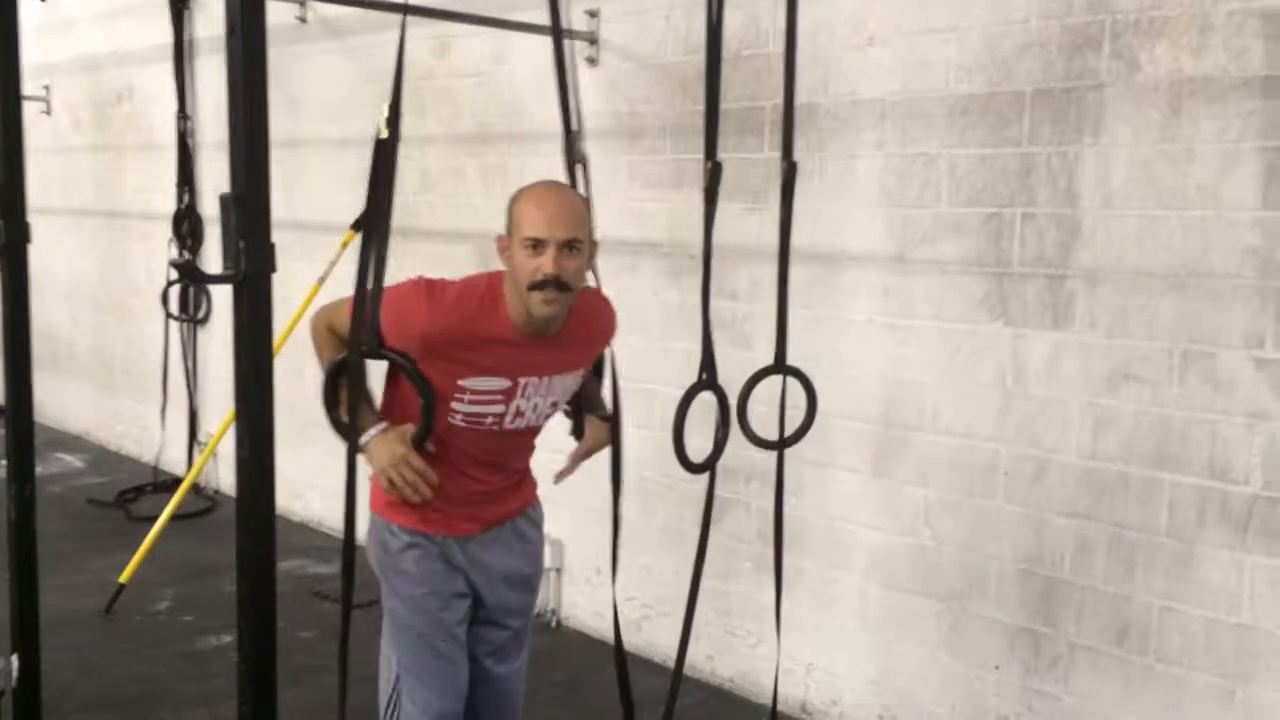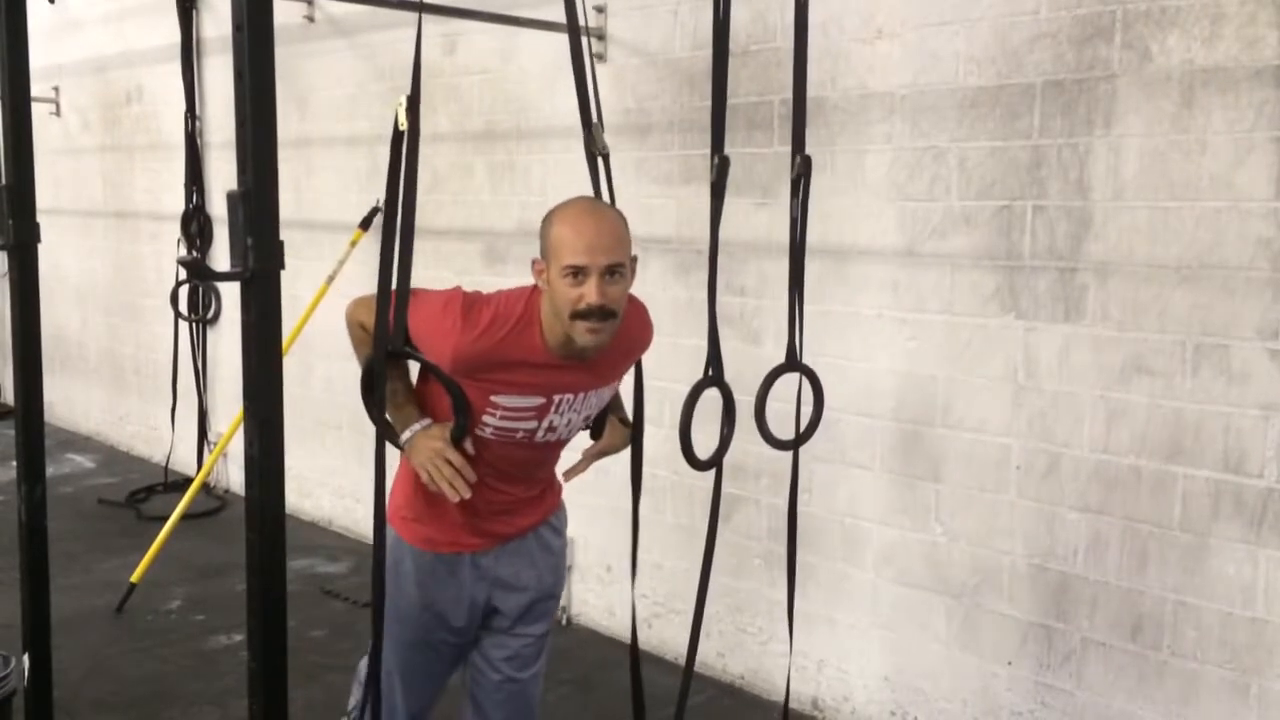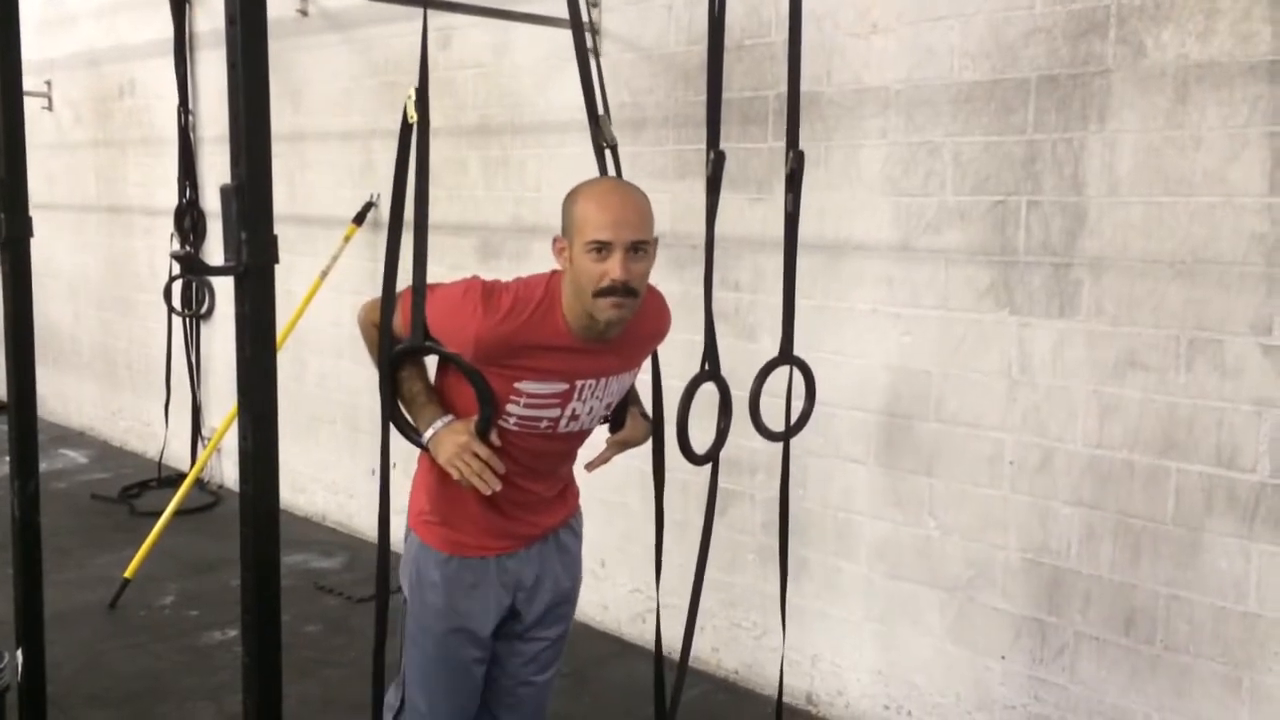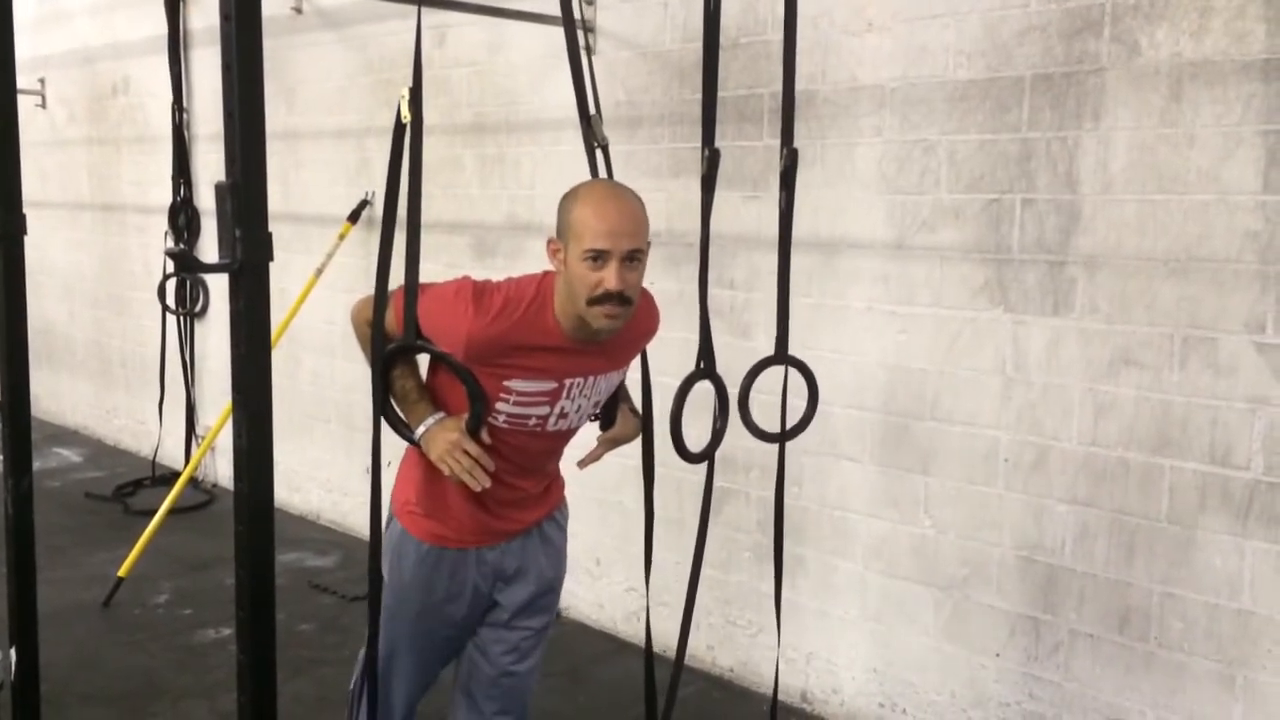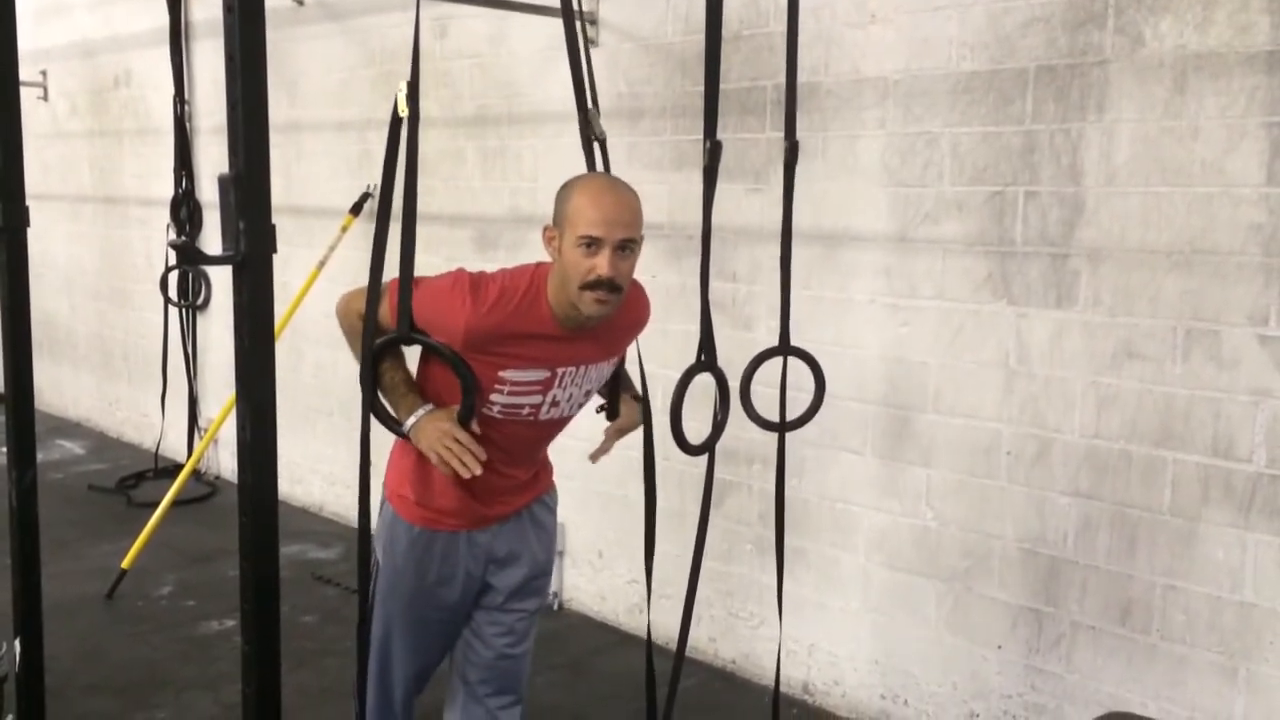
dt=1s
person 1, frame 1
left shoulder: (596, 320)
right shoulder: (435, 312)
right elbow: (328, 326)
left wrist: (597, 414)
right wrist: (371, 432)
left hip: (509, 526)
right hip: (419, 529)
person 1, frame 2
left shoulder: (633, 329)
right shoulder: (472, 328)
right elbow: (362, 316)
left wrist: (616, 417)
right wrist: (411, 425)
left hip: (532, 535)
right hip: (436, 536)
person 1, frame 3
left shoulder: (650, 317)
right shoulder: (491, 315)
right elbow: (375, 318)
left wrist: (634, 410)
right wrist: (433, 423)
left hip: (552, 538)
right hip: (458, 543)
person 1, frame 4
left shoulder: (639, 318)
right shoulder: (484, 315)
right elbow: (369, 316)
left wrist: (625, 408)
right wrist: (424, 420)
left hip: (534, 530)
right hip: (440, 531)
person 1, frame 5
left shoulder: (630, 308)
right shoulder: (480, 305)
right elbow: (355, 310)
left wrist: (628, 398)
right wrist: (414, 412)
left hip: (524, 512)
right hip: (433, 513)
right knee: (394, 672)
